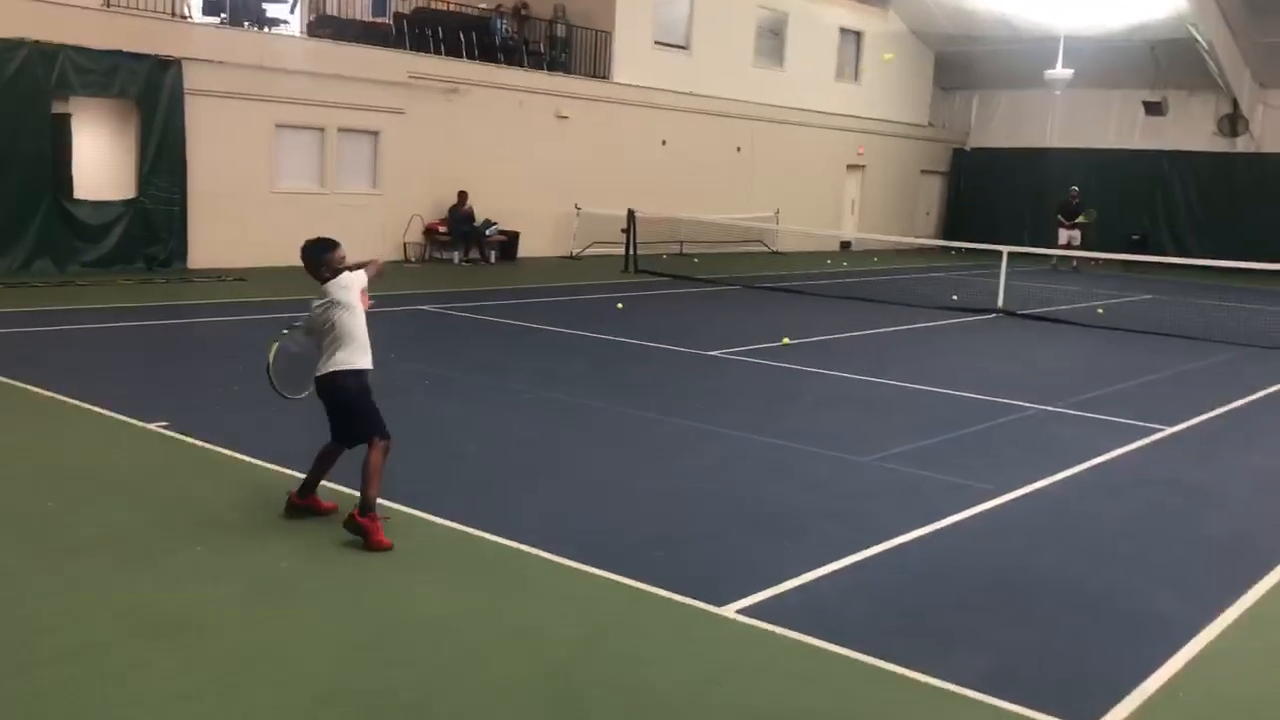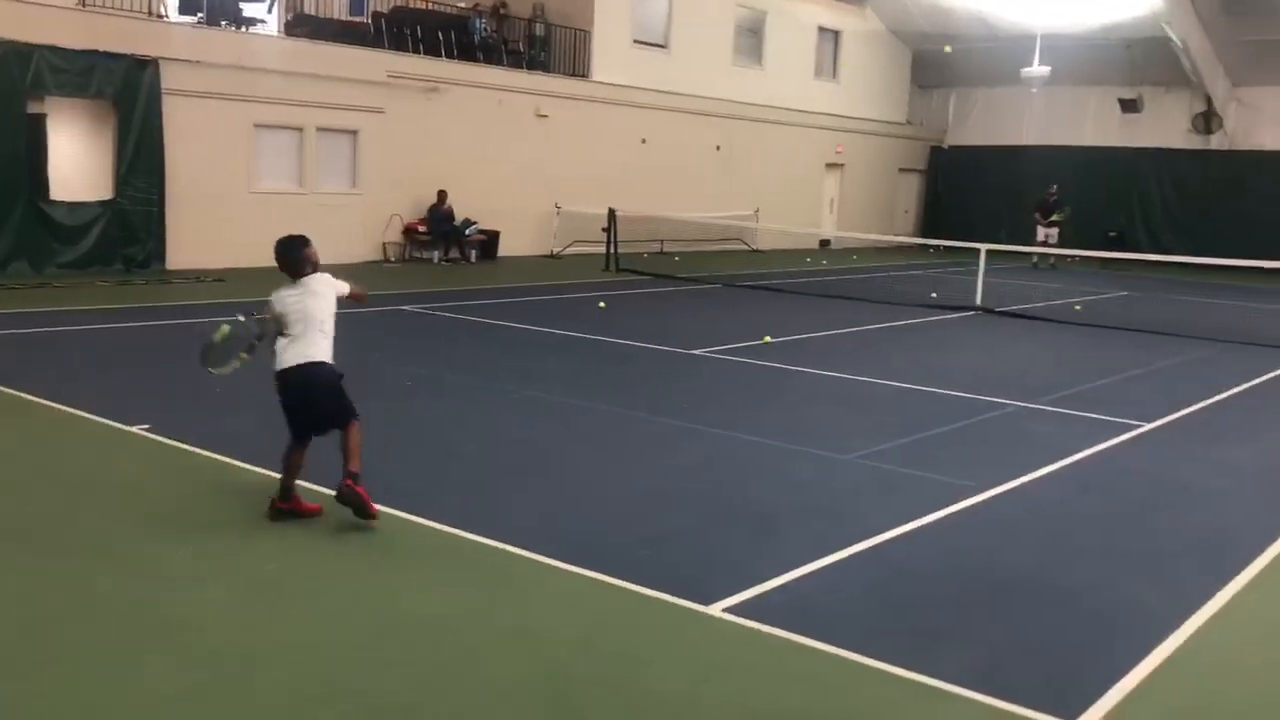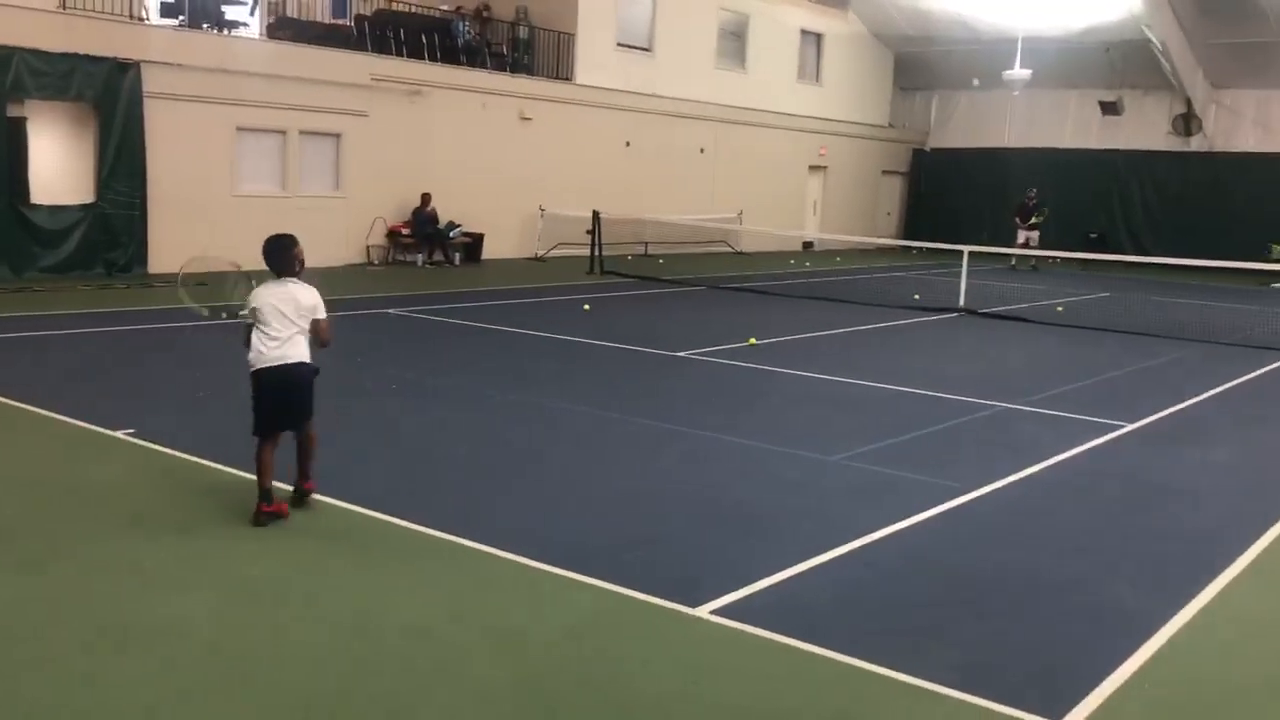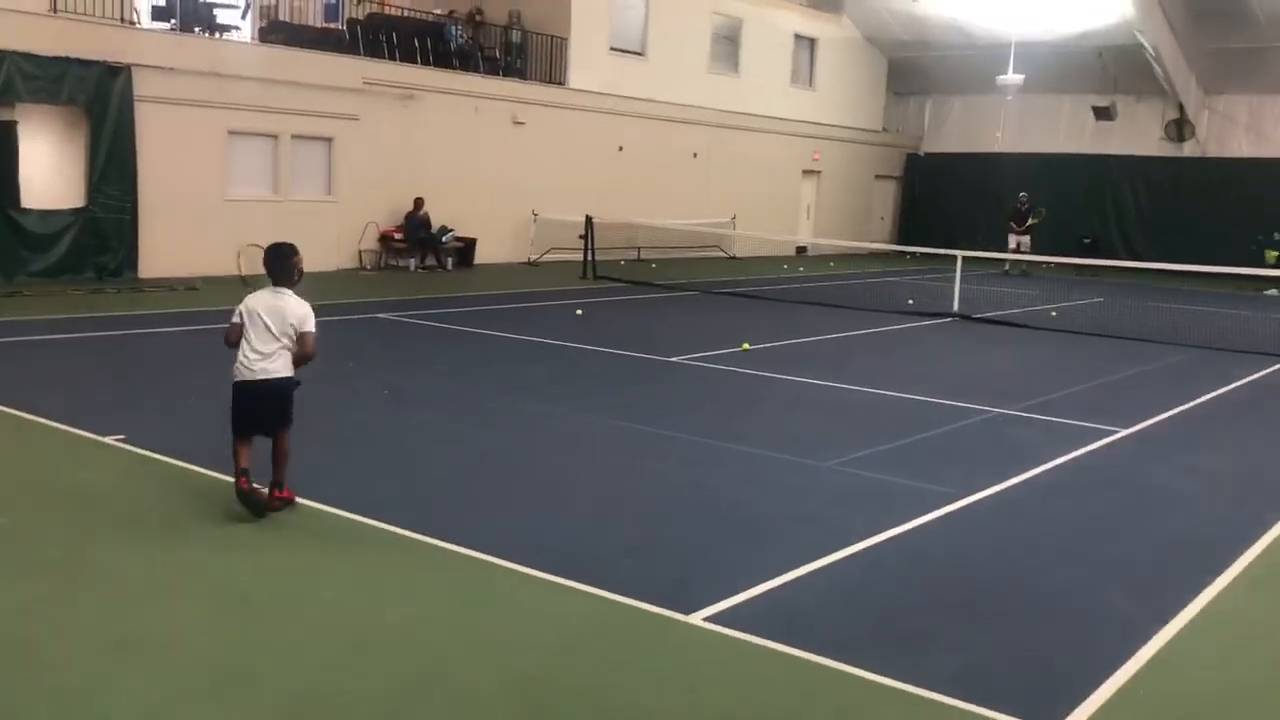
dt=0.2s
person 1, frame 1
left shoulder: (319, 307)
right shoulder: (345, 284)
right elbow: (374, 265)
right wrist: (359, 266)
left hip: (330, 377)
right hip: (347, 377)
left knee: (341, 440)
right knee: (379, 441)
left ankle: (303, 496)
right ankle: (365, 515)
person 1, frame 2
left shoulder: (276, 300)
right shoulder: (325, 283)
right elbow: (360, 295)
right wrist: (347, 290)
left hip: (285, 373)
right hip: (317, 368)
left knee: (301, 435)
right knee: (351, 422)
left ankle: (285, 499)
right ankle: (352, 483)
person 1, frame 3
left shoulder: (257, 295)
right shoulder: (309, 294)
left elbow: (248, 335)
right elbow: (324, 339)
left hip: (263, 370)
right hip: (297, 367)
left knee: (269, 436)
right knee: (304, 425)
left ankle: (266, 503)
right ankle: (303, 483)
person 1, frame 4
left shoulder: (250, 300)
right shoulder: (301, 308)
left elbow: (231, 339)
right elbow: (308, 352)
left hip: (245, 378)
right hip: (279, 379)
left knee: (243, 435)
right knee: (280, 431)
left ankle: (244, 480)
right ankle: (278, 491)
